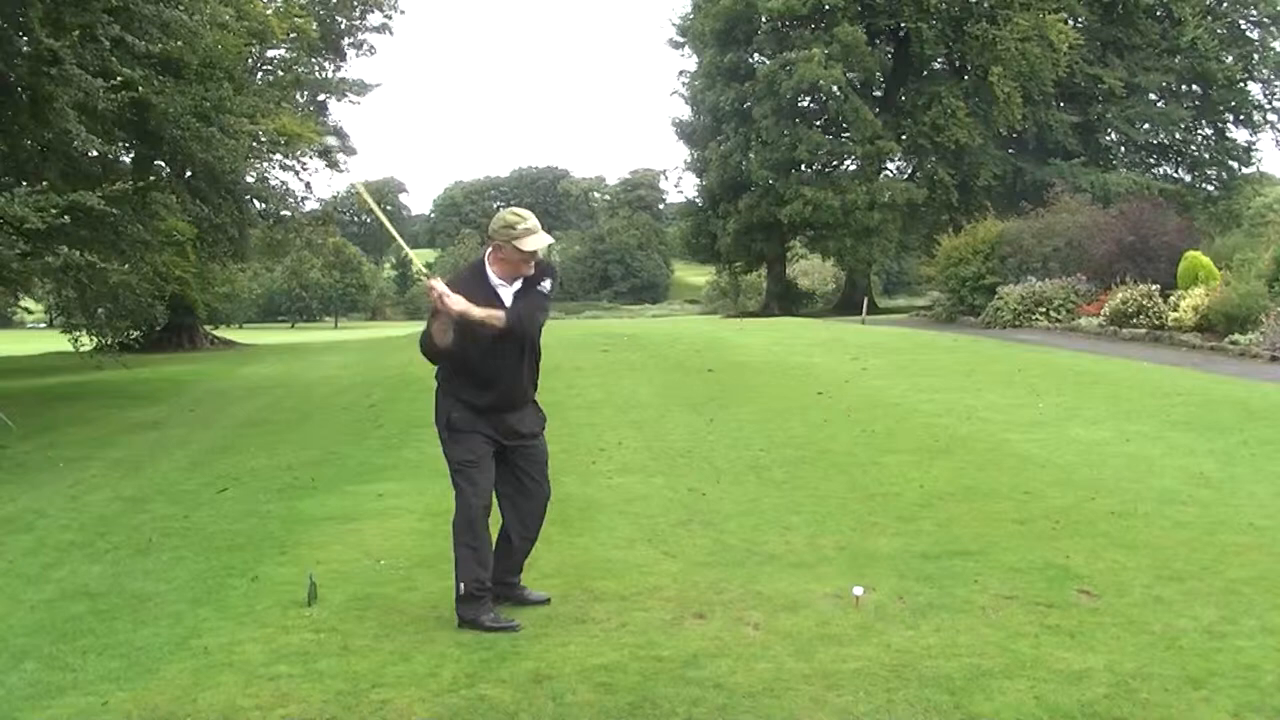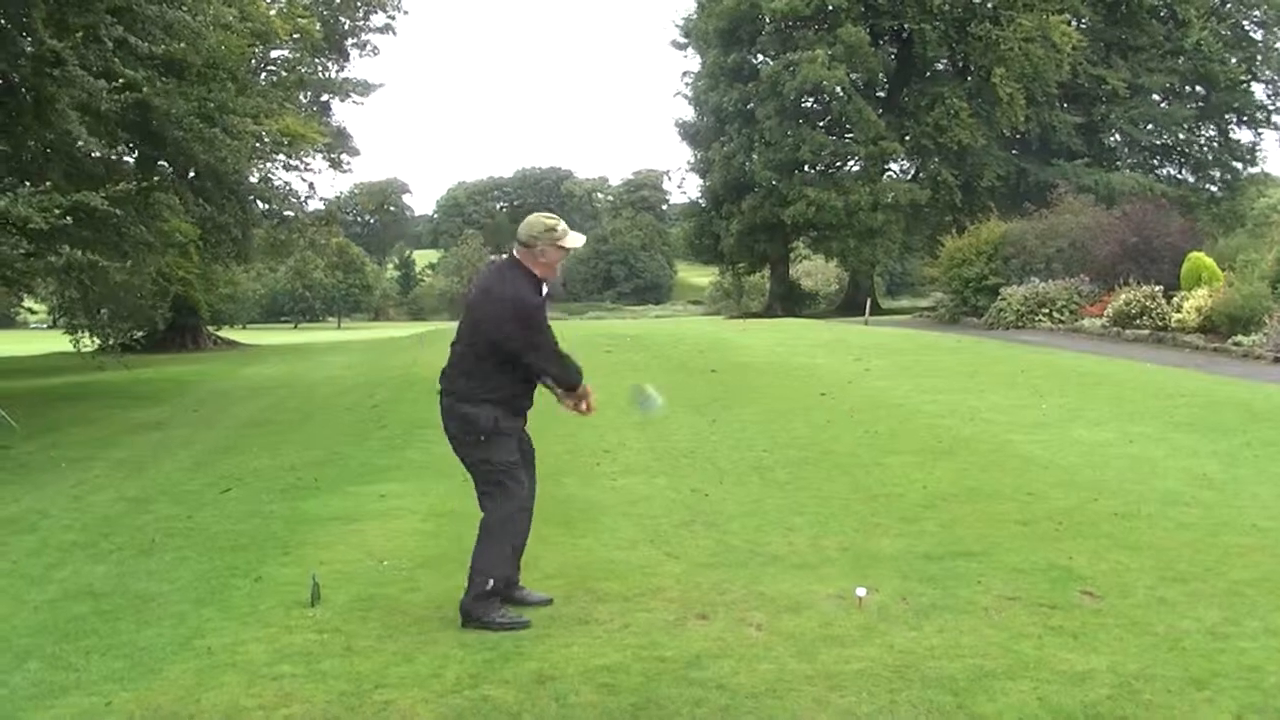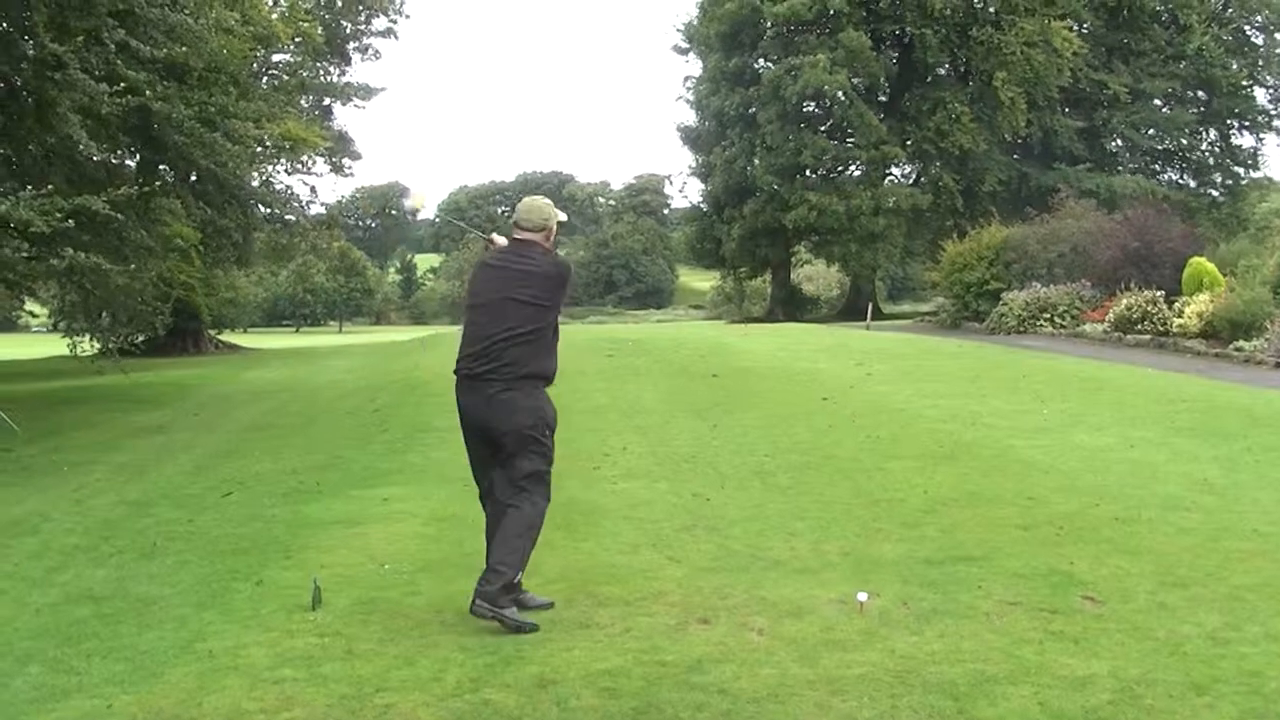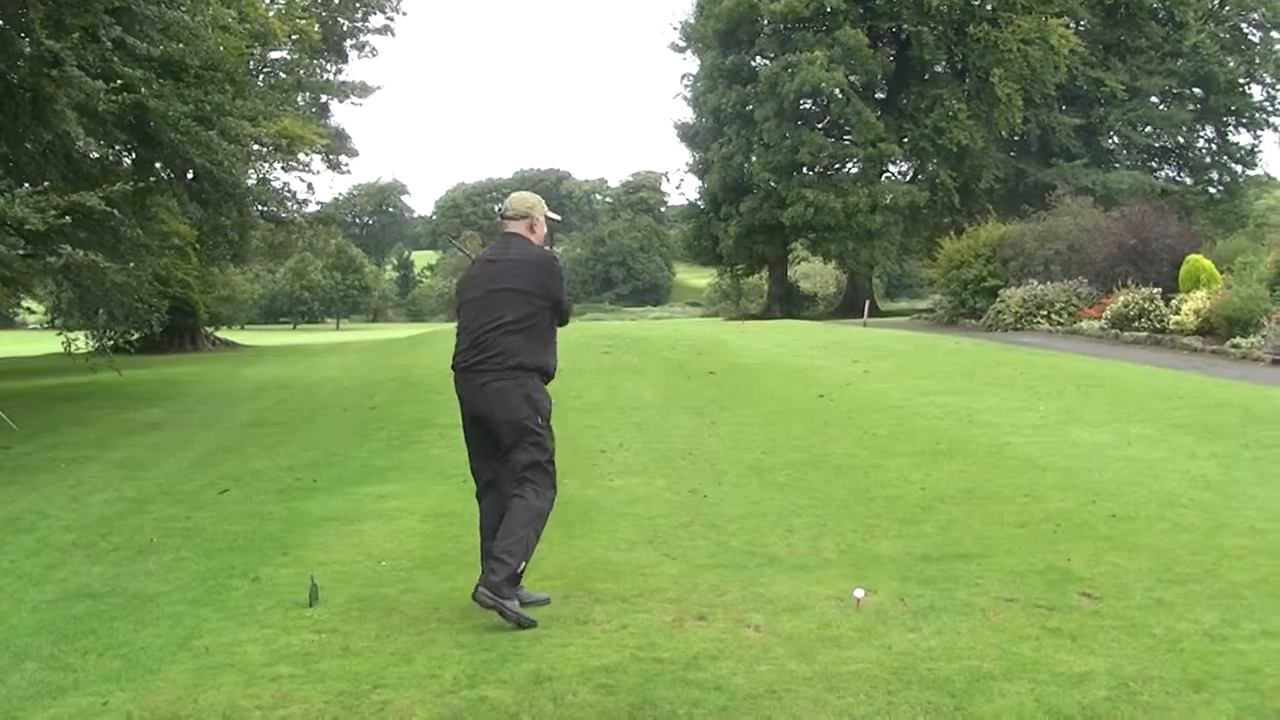
dt=0.3s
person 1, frame 1
left shoulder: (541, 275)
right shoulder: (462, 286)
left elbow: (524, 325)
right elbow: (436, 352)
left wrist: (471, 311)
right wrist: (442, 317)
left hip: (519, 410)
right hip: (465, 412)
left knee: (530, 496)
right knee: (474, 500)
left ankle: (503, 582)
right ankle: (472, 602)
person 1, frame 2
left shoulder: (532, 280)
right shoulder: (508, 297)
left elbow: (543, 351)
right elbow: (546, 358)
left wrist: (564, 389)
right wrist: (580, 389)
left hip: (501, 406)
right hip: (475, 412)
left knee: (518, 493)
right knee: (509, 497)
left ankle: (503, 583)
right ankle: (481, 602)
person 1, frame 3
left shoulder: (483, 265)
right shoulder: (555, 271)
left hip: (470, 392)
right hip: (519, 397)
left knee: (497, 492)
right knee: (529, 493)
left ankle: (504, 587)
right ankle: (495, 591)
person 1, frame 4
left shoulder: (473, 268)
right shoulder: (542, 263)
right elbow: (560, 315)
left hip: (470, 387)
right hip: (515, 388)
left knee: (495, 486)
right knee: (534, 486)
left ankle: (500, 582)
right ankle: (498, 581)
